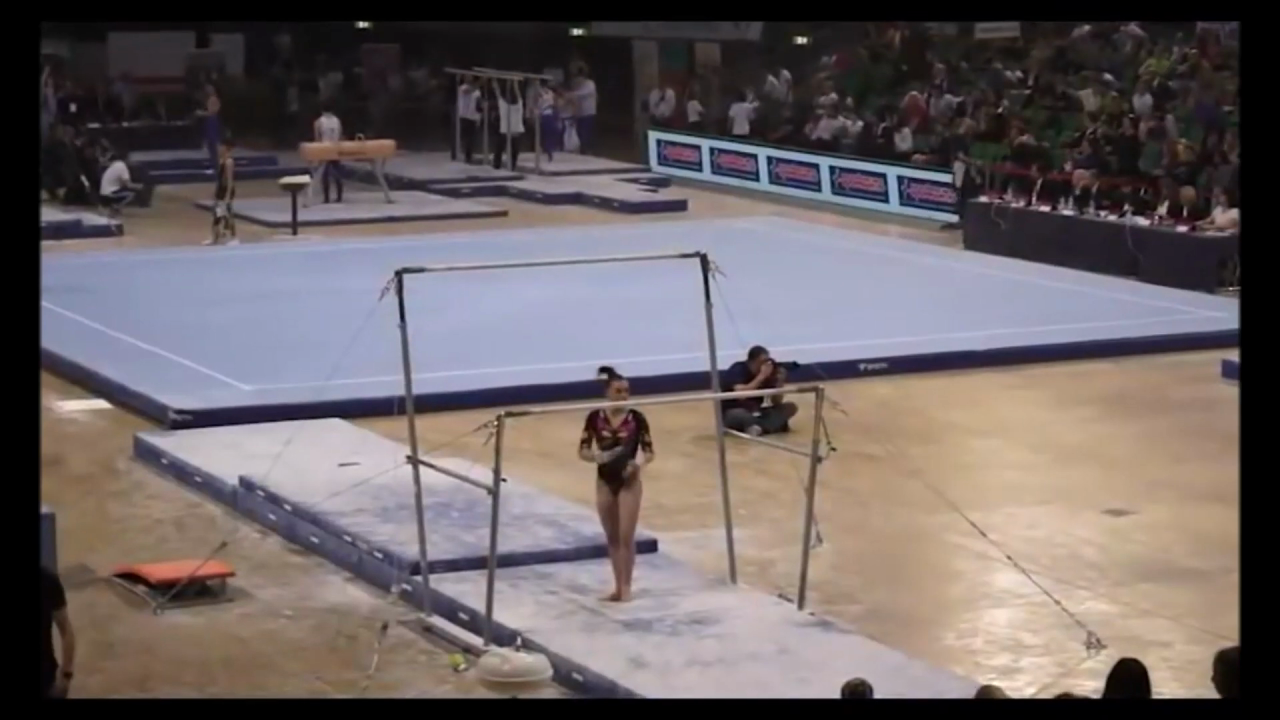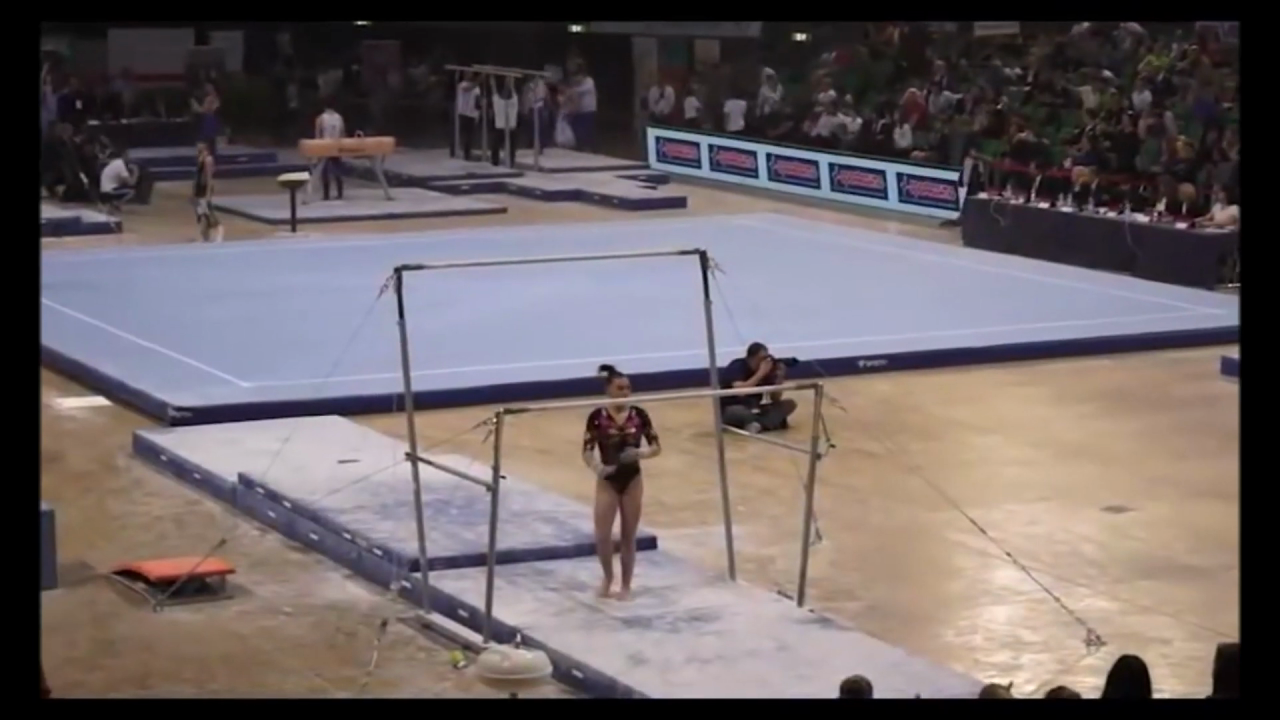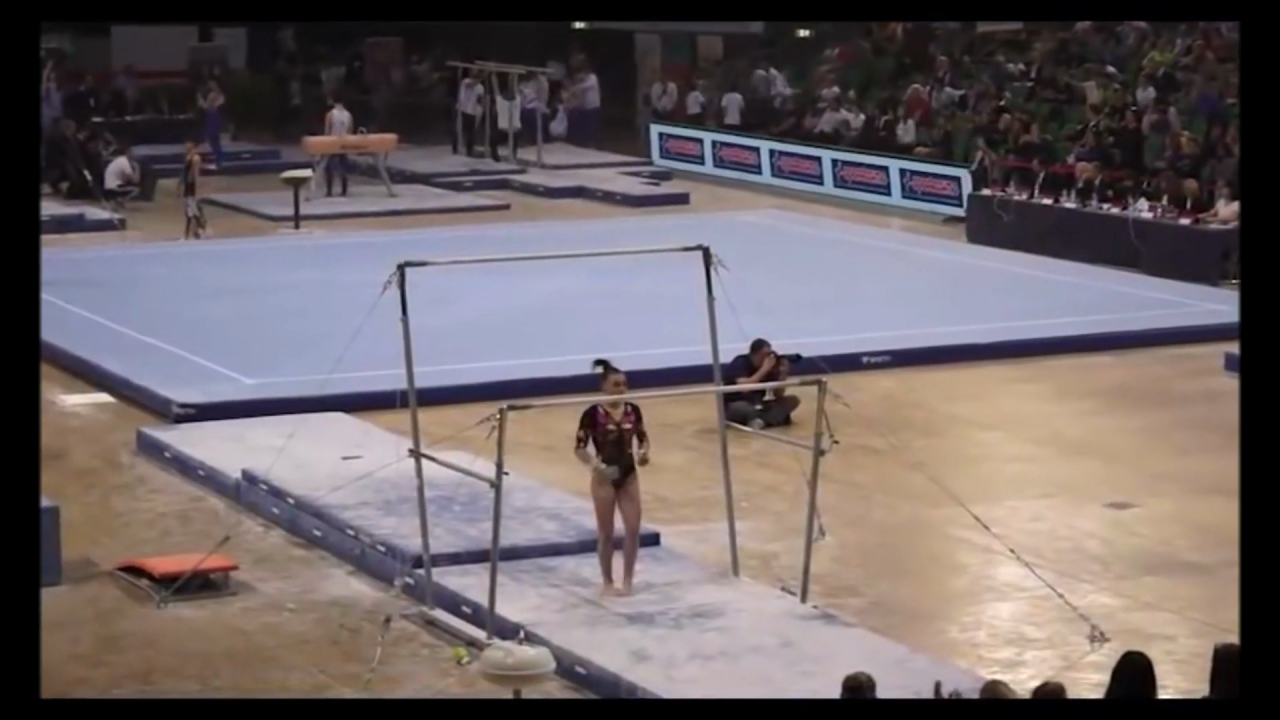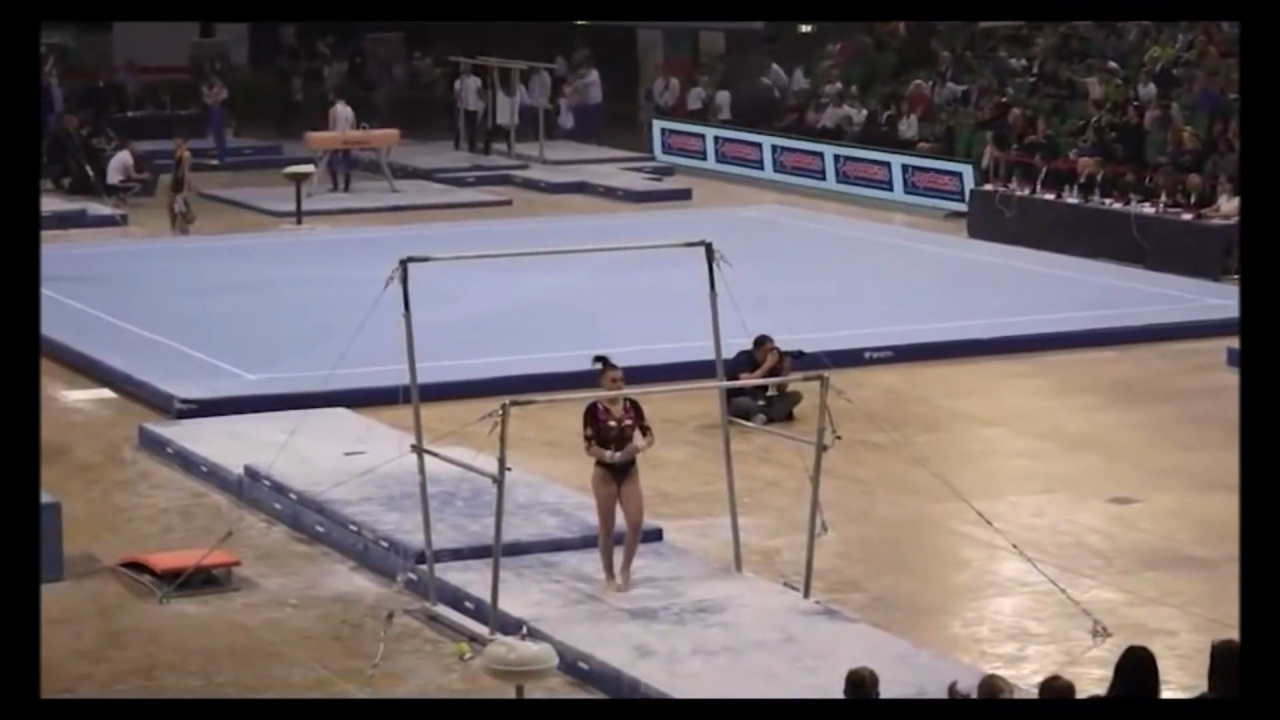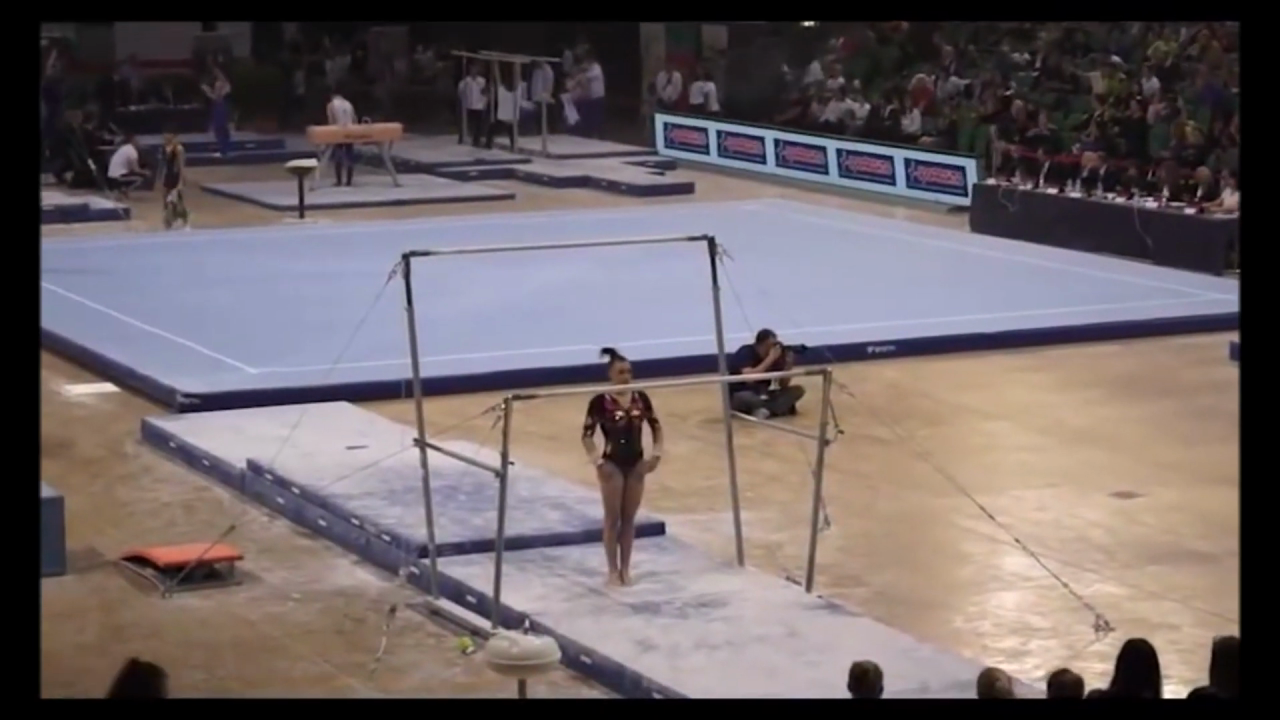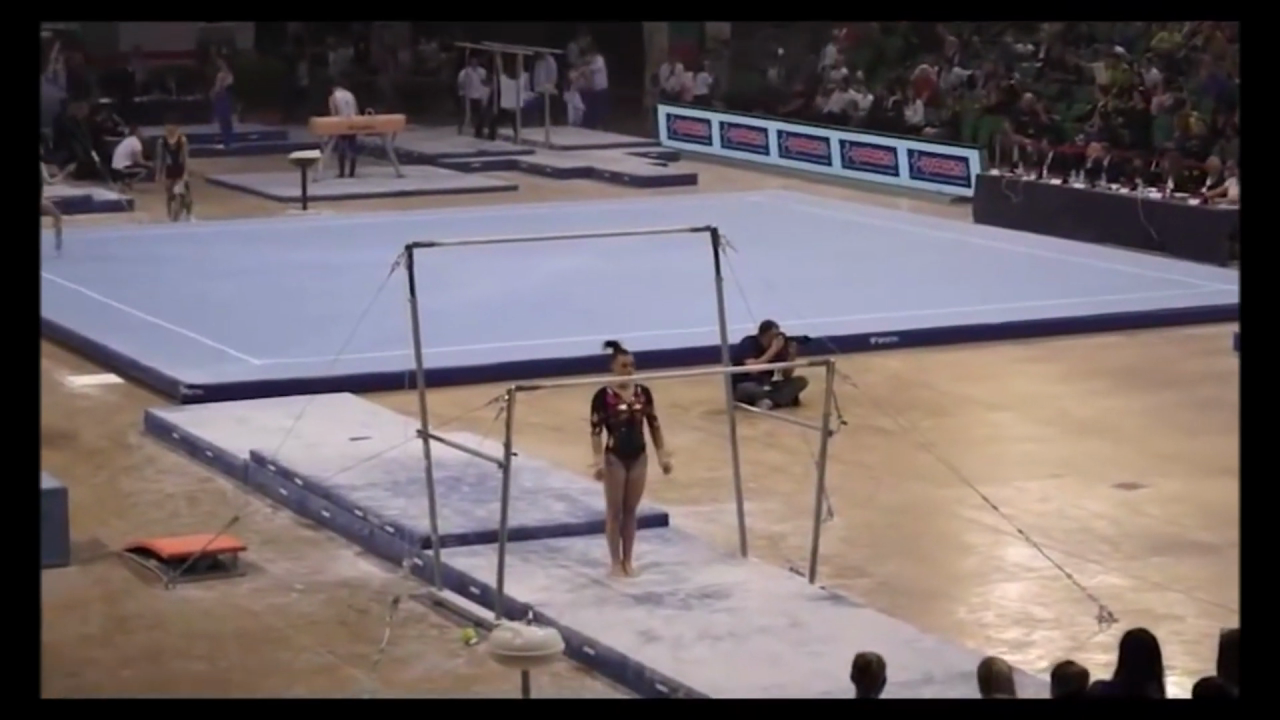
dt=0.4s
person 1, frame 1
left shoulder: (637, 418)
right shoulder: (595, 418)
left elbow: (649, 451)
right elbow: (583, 451)
left wrist: (639, 463)
right wrist: (601, 456)
left hip: (629, 482)
right hip: (604, 482)
left knee: (626, 537)
right knee: (612, 538)
left ankle: (626, 588)
right ankle: (618, 587)
person 1, frame 2
left shoulder: (639, 415)
right shoulder: (597, 417)
left elbow: (656, 446)
right elbow: (587, 451)
left wrist: (641, 453)
right wrist: (596, 467)
left hip: (632, 480)
right hip: (607, 482)
left knee: (628, 537)
right knee: (602, 537)
left ankle: (626, 586)
right ankle: (607, 577)
person 1, frame 3
left shoulder: (633, 410)
right shoulder: (592, 414)
left elbow: (643, 440)
right elbow: (580, 448)
left wrist: (644, 454)
right wrist: (598, 467)
left hip: (629, 476)
right hip: (604, 478)
left knee: (633, 530)
right knee: (606, 534)
left ankle: (628, 579)
right ankle: (607, 582)
person 1, frame 4
left shoulder: (633, 406)
right shoulder: (593, 410)
left elbow: (649, 435)
right elbow: (590, 448)
left wrist: (639, 445)
right wrist: (614, 456)
left hip: (630, 471)
right hip: (605, 473)
left knee: (636, 524)
right knee: (607, 528)
left ankle: (625, 570)
right ankle: (610, 577)
person 1, frame 5
left shoulder: (641, 398)
right shoulder: (600, 401)
left elbow: (656, 428)
right elbow: (587, 435)
left wrist: (656, 453)
right wrist: (597, 461)
left hip: (637, 465)
right hip: (612, 465)
left knee: (628, 519)
right knee: (612, 519)
left ankle: (625, 568)
right ankle: (613, 570)
person 1, frame 6
left shoulder: (643, 393)
right shoulder: (603, 396)
left elbow: (654, 425)
right elbow: (596, 432)
left wrist: (663, 456)
right wrist: (599, 462)
left hip: (639, 457)
right hip: (615, 458)
left knee: (631, 511)
right knee: (615, 512)
left ankle: (628, 560)
right ankle: (616, 562)
